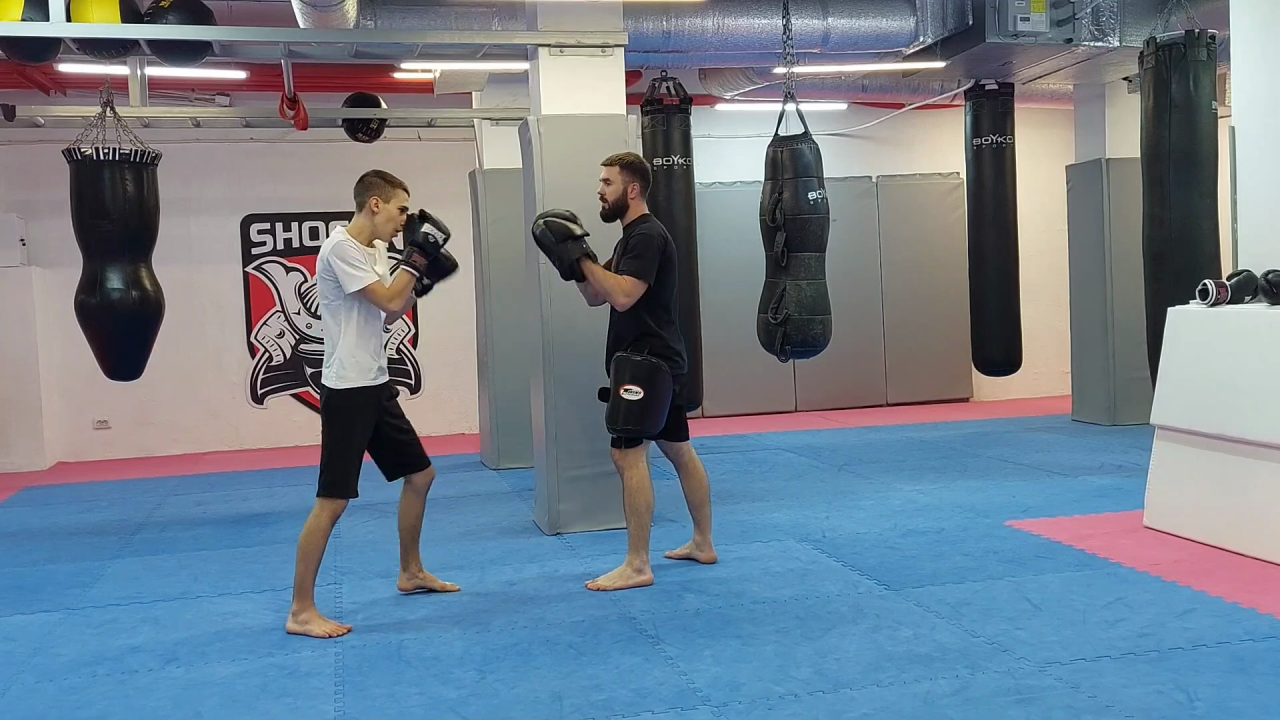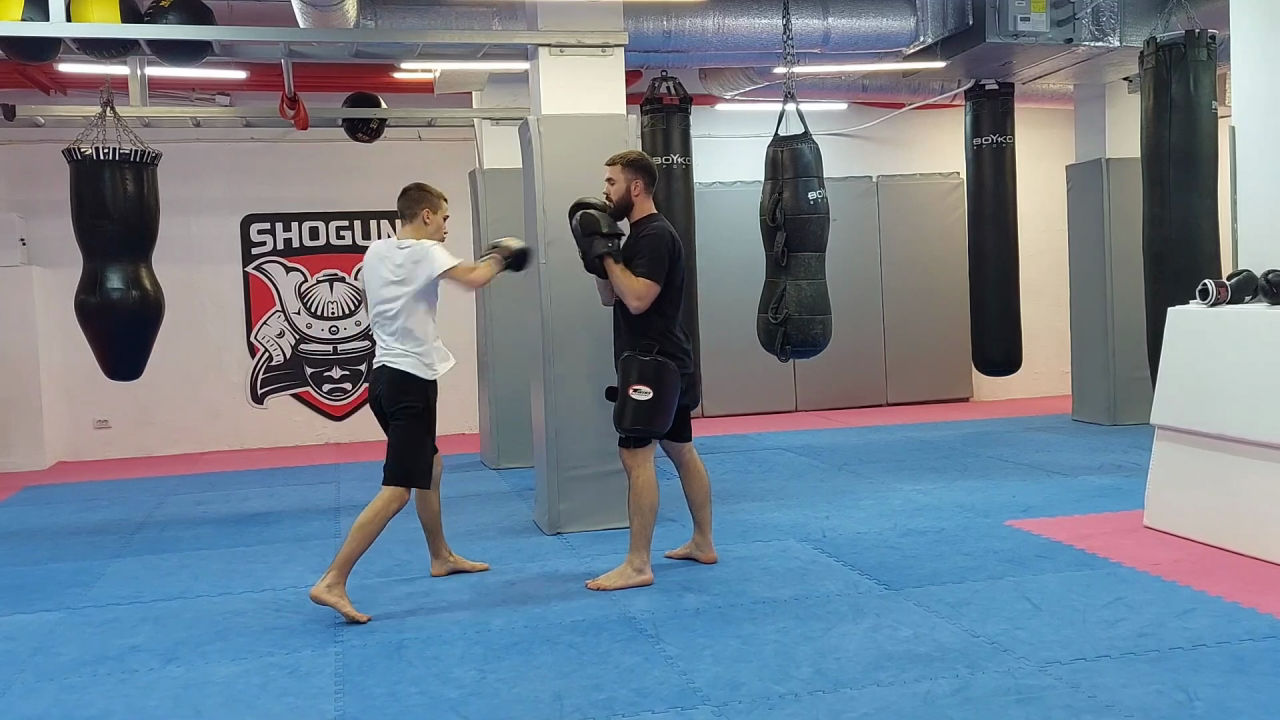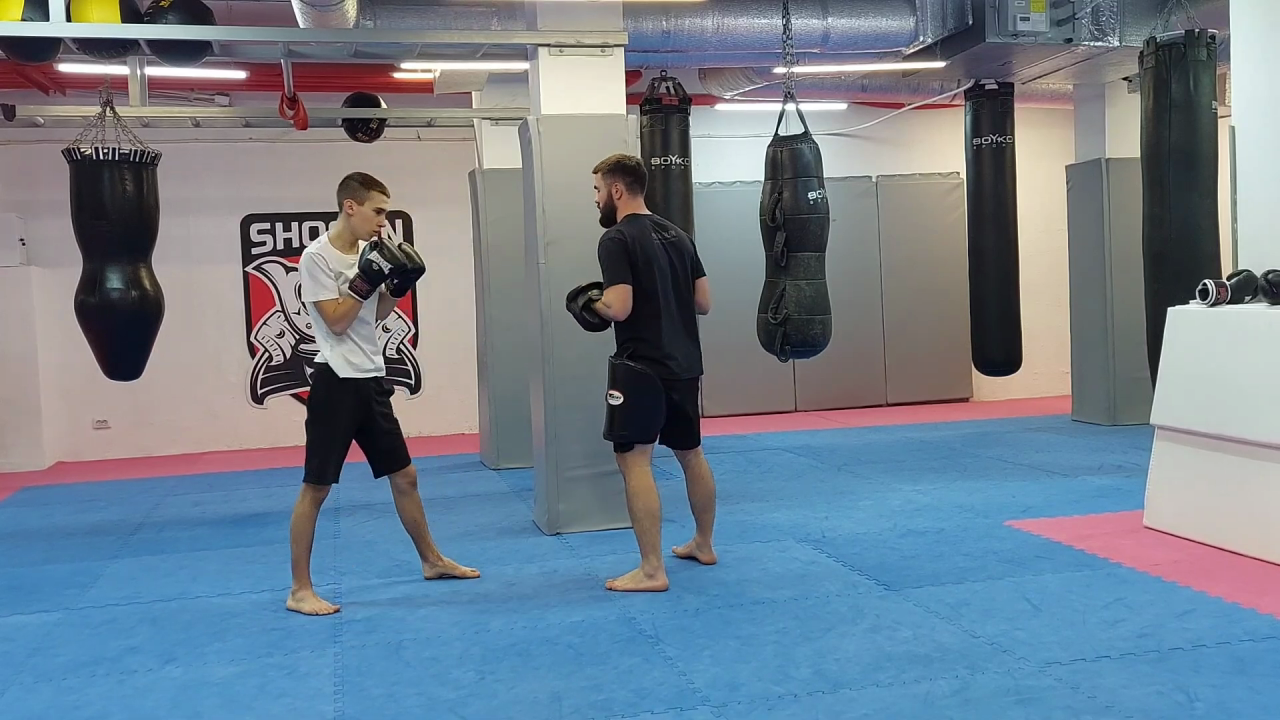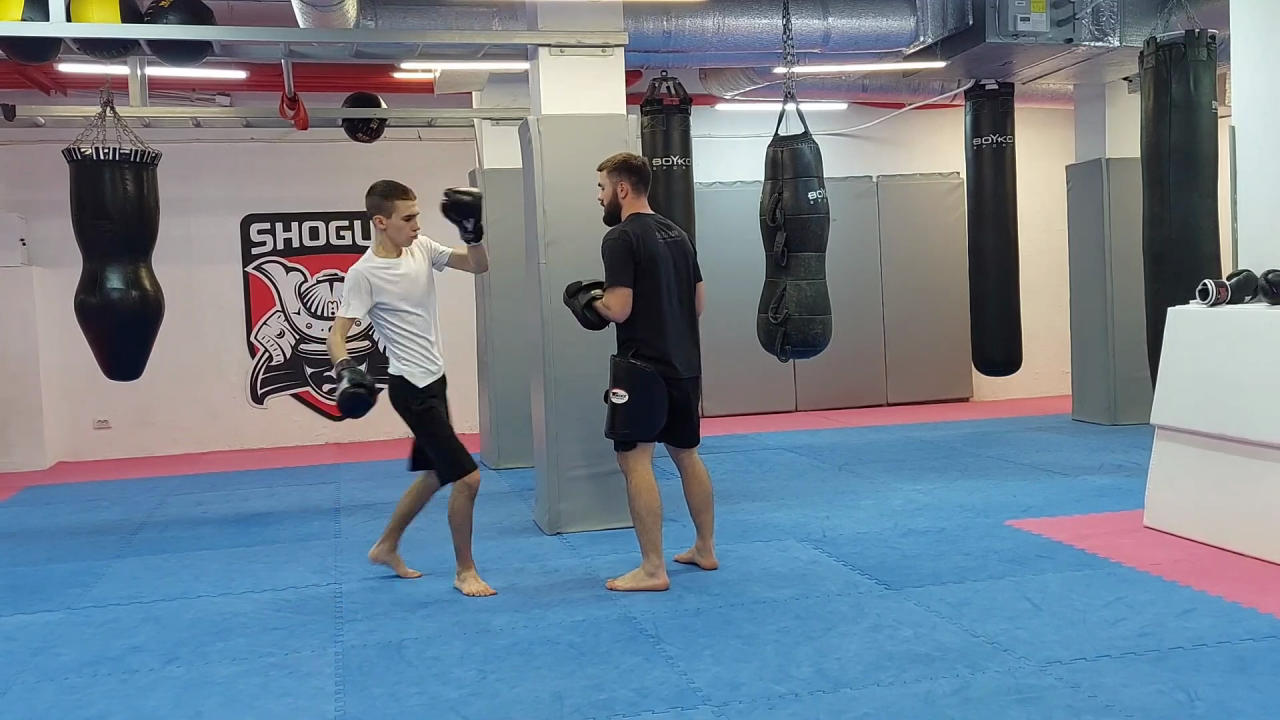
dt=0.7s
person 1, frame 1
left shoulder: (369, 250)
right shoulder: (341, 248)
left elbow: (390, 313)
right elbow: (390, 302)
left wrist: (423, 279)
right wrist: (417, 257)
left hip: (376, 386)
right hip: (347, 392)
left knee: (420, 476)
right knee: (332, 502)
left ankle: (411, 571)
right ankle: (301, 610)
person 1, frame 2
left shoulder: (376, 253)
right shoulder: (422, 250)
right elbow: (473, 278)
right wrist: (501, 254)
left hip: (390, 379)
right hip: (410, 382)
left knee: (428, 469)
right knee: (398, 491)
left ankle: (440, 556)
right ankle: (332, 584)
person 1, frame 3
left shoulder: (367, 250)
right shoulder: (317, 256)
right elbow: (336, 322)
left wrist: (397, 285)
right wrist: (365, 279)
left hip: (371, 381)
right hip: (335, 383)
left knee: (404, 477)
right knee: (316, 487)
left ankle: (432, 560)
right ankle: (300, 589)
person 1, frame 4
left shoulder: (420, 247)
right shoulder: (364, 273)
left elbow: (475, 264)
right elbow: (338, 336)
left wrist: (471, 230)
right wrist: (349, 371)
left hip: (434, 379)
right hip: (413, 388)
left knee: (435, 476)
right knee: (468, 480)
left ankle: (387, 546)
right ankle: (464, 568)
person 2, frame 1
left shoulder: (648, 235)
right shoulder: (633, 236)
left elbow: (623, 297)
right elbow: (596, 296)
left wrist: (583, 258)
right wrist: (575, 263)
left hip: (649, 363)
right hip: (656, 362)
left knee: (628, 455)
right knee: (680, 450)
left ankle: (638, 565)
right ankle: (703, 543)
person 2, frame 2
left shoulder: (655, 235)
right shoulder: (638, 233)
left elbow: (636, 301)
right elbow: (611, 296)
left wrist: (607, 256)
right wrist: (602, 251)
right hip: (665, 361)
left knee: (636, 456)
right knee: (681, 451)
left ankle: (638, 565)
right ankle: (703, 543)
person 2, frame 3
left shoulder: (617, 239)
right shoulder: (677, 235)
left elbow: (620, 308)
right elbow: (703, 302)
left wrist: (591, 303)
left hip: (643, 368)
right hip: (683, 366)
left knee: (633, 461)
right knee: (690, 454)
left ankle: (652, 570)
right ankle: (704, 543)
person 2, frame 4
left shoulder: (621, 238)
right shoulder: (677, 234)
left elbow: (619, 311)
right elbow: (698, 302)
left wrist: (592, 300)
left hip: (646, 366)
right hip: (685, 364)
left knee: (635, 459)
right knee: (686, 454)
left ankle: (652, 570)
right ankle: (705, 549)
